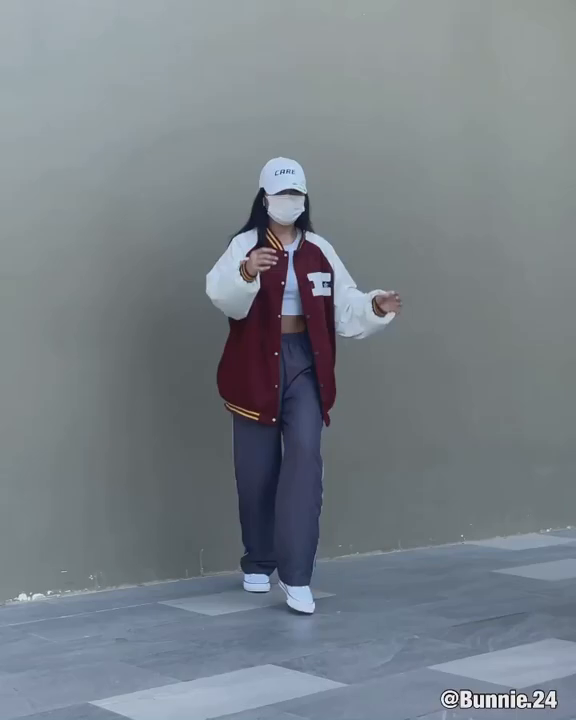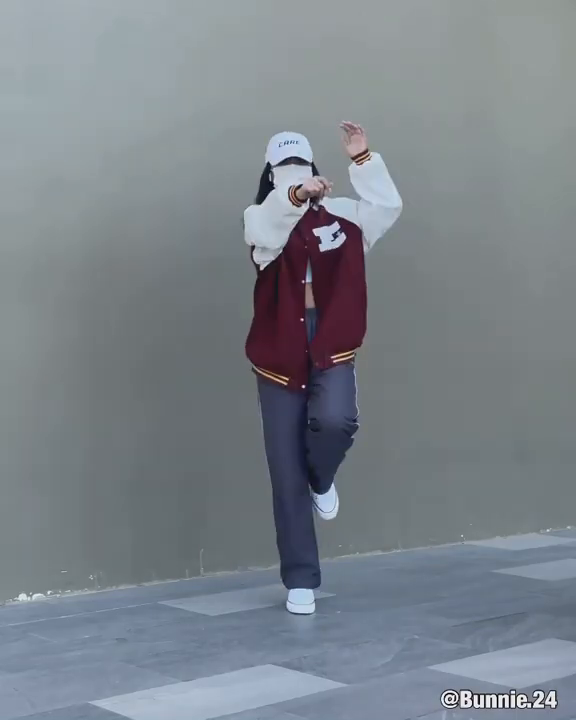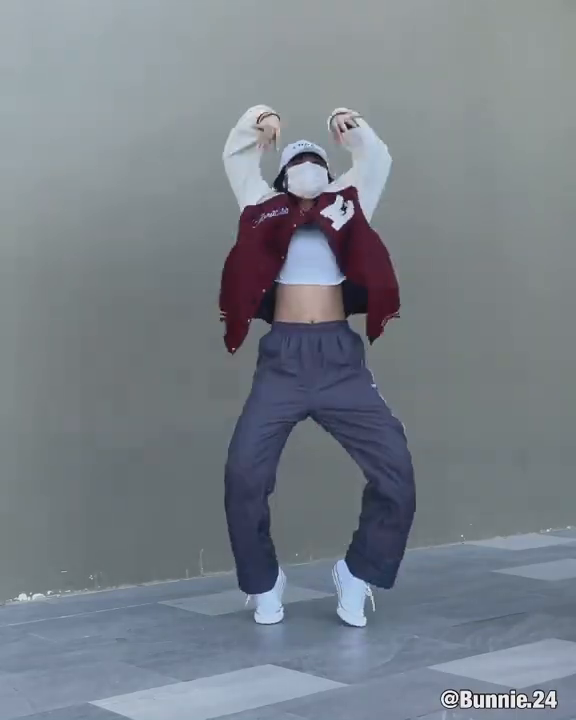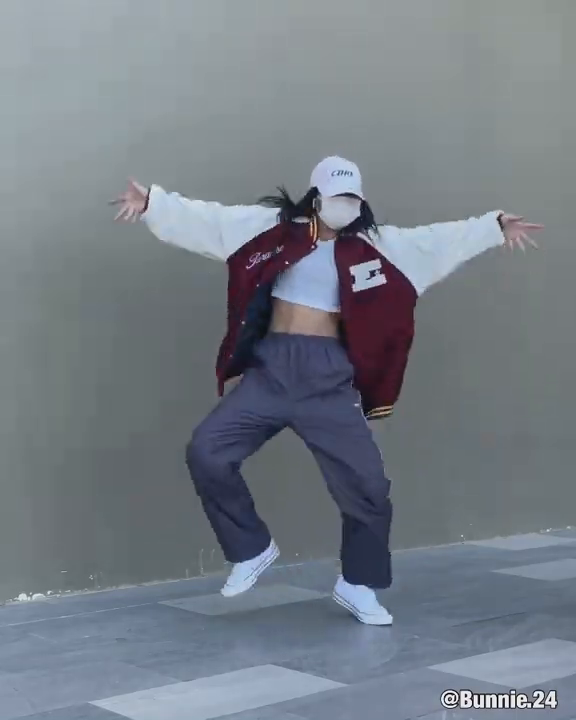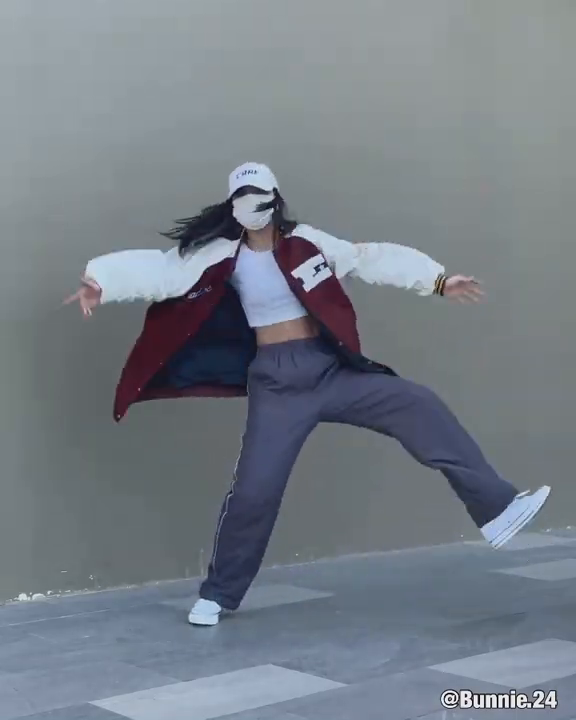
dt=1s
person 1, frame 1
left shoulder: (319, 251)
right shoulder: (246, 246)
left elbow: (346, 311)
right elbow: (221, 293)
left wrist: (375, 309)
right wrist: (246, 273)
left hip: (304, 365)
right hip: (256, 367)
left knee: (305, 459)
right knee: (258, 473)
left ankle: (296, 576)
right ankle: (259, 564)
person 1, frame 2
left shoulder: (336, 212)
right shoulder: (264, 214)
left elbow: (384, 210)
right elbow: (270, 227)
left wrist: (362, 157)
right wrist: (293, 199)
left hip: (331, 338)
right hip: (280, 342)
left knee: (336, 420)
right knee: (285, 461)
left ankle: (321, 480)
right ankle: (300, 579)
person 1, frame 3
left shoulder: (343, 209)
right shoulder: (268, 208)
left elbow: (375, 167)
right elbow: (237, 165)
left wrist: (355, 130)
right wrist: (257, 127)
left hip: (340, 358)
right hip: (284, 359)
left knee: (394, 465)
right knee: (245, 473)
left ankle: (359, 571)
right ankle: (263, 584)
person 1, frame 4
left shoulder: (369, 243)
right shoulder: (272, 227)
left elbow: (435, 241)
right elbow: (207, 219)
left wrist: (494, 226)
right wrist: (151, 200)
left hip: (328, 373)
right hip: (269, 366)
left knee: (366, 483)
right knee: (205, 453)
left ankle: (359, 584)
right ankle: (251, 546)
person 1, frame 5
left shoulder: (307, 244)
right shoulder: (216, 256)
left elbow: (372, 258)
right elbow: (158, 269)
left wrist: (437, 279)
right wrist: (100, 279)
left hip: (332, 369)
right hip: (277, 382)
left knee: (421, 409)
right knee: (255, 490)
left ankle: (496, 507)
right ankle: (219, 593)
